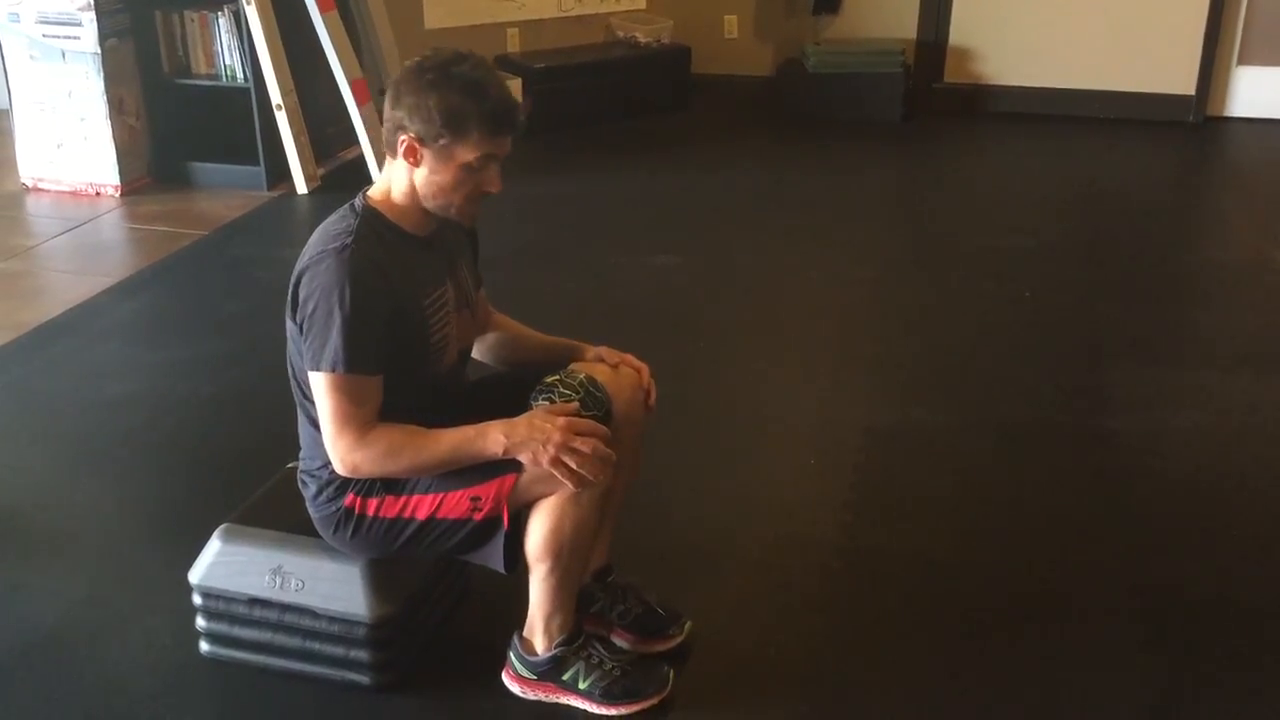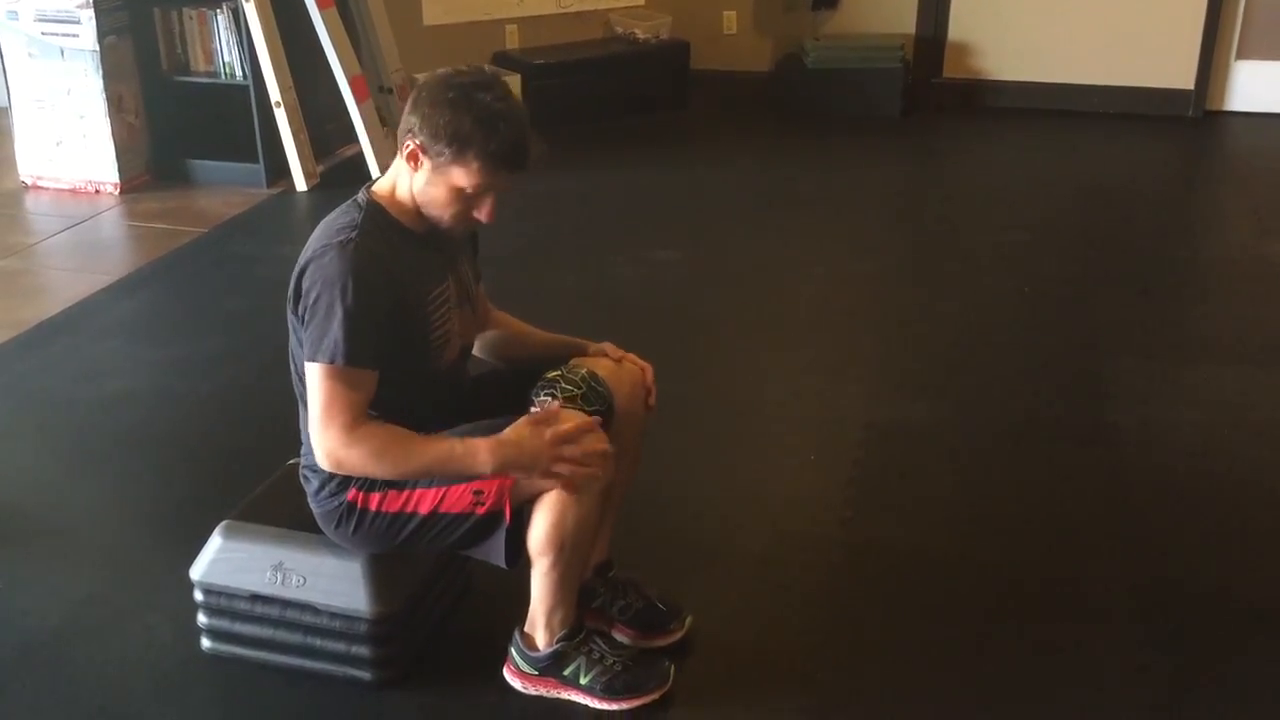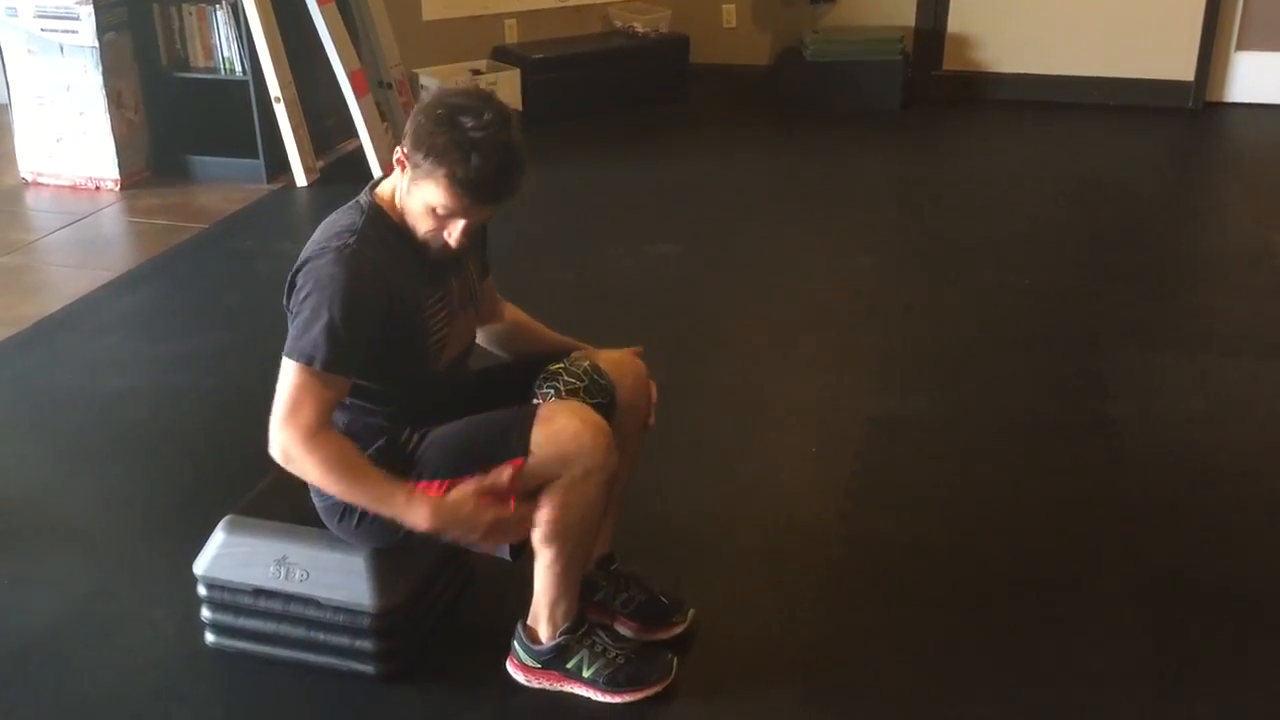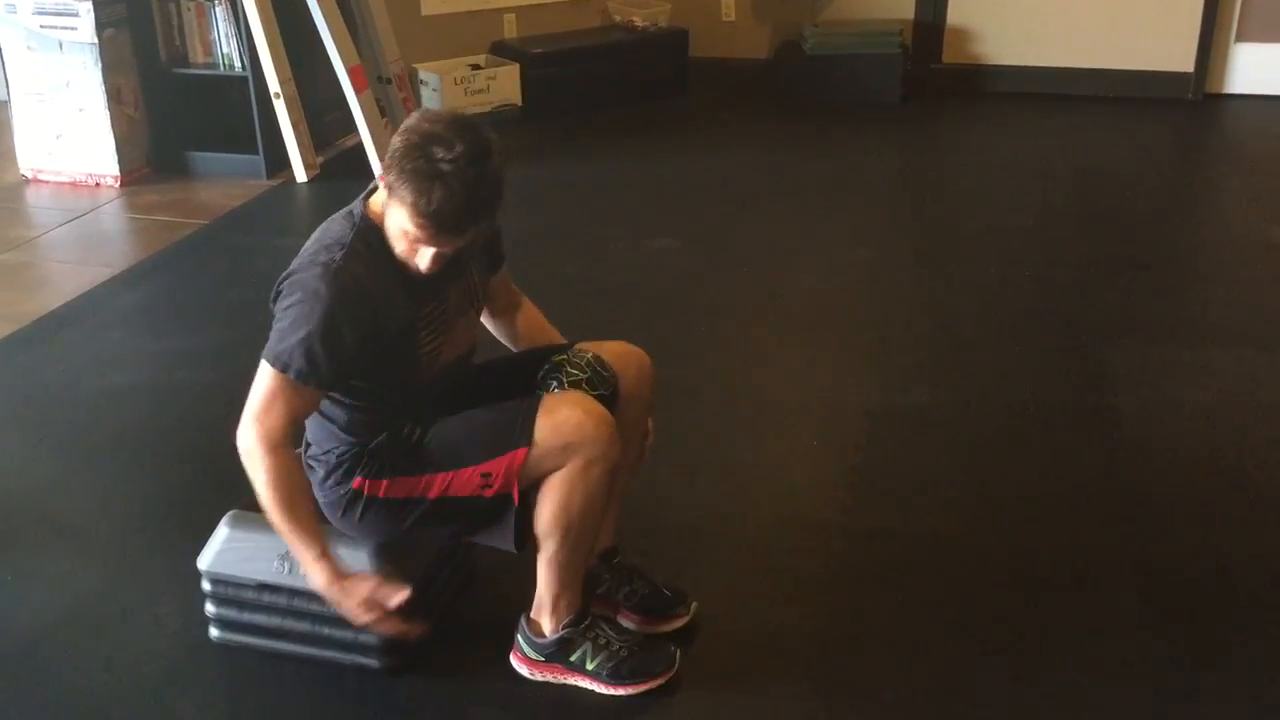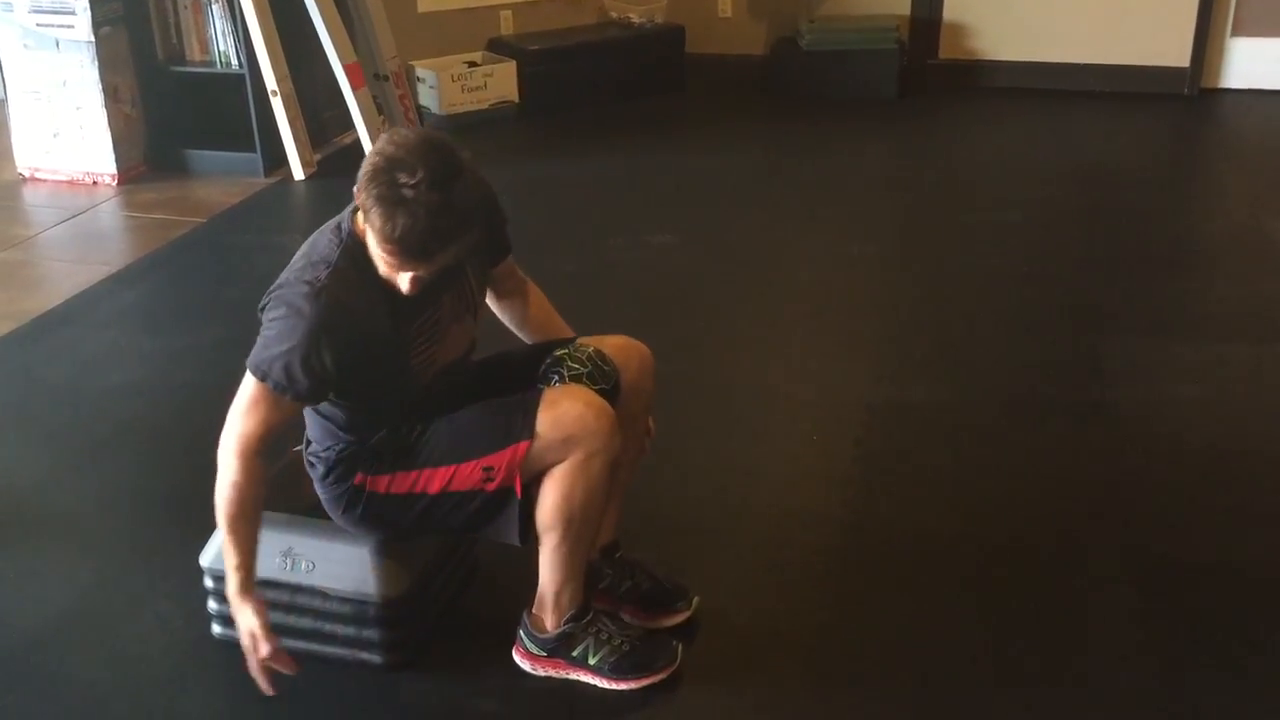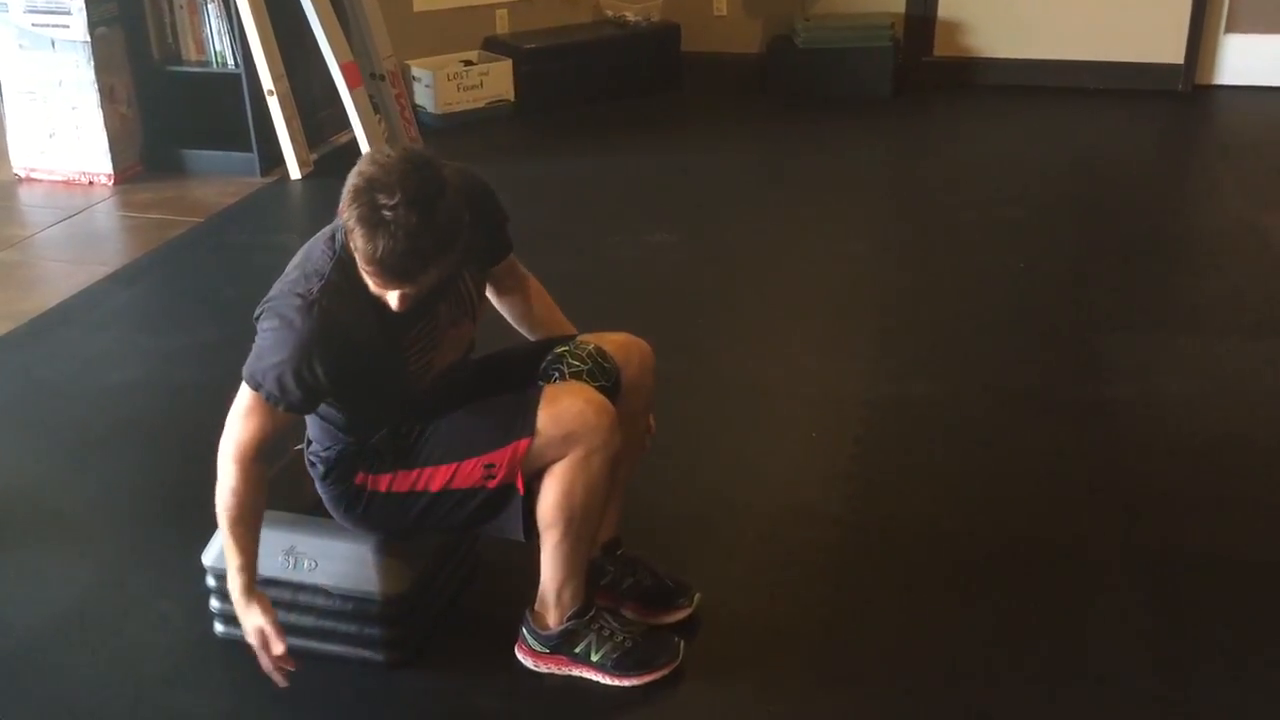
dt=0.2s
person 1, frame 1
left shoulder: (444, 219)
right shoulder: (346, 268)
left elbow: (480, 329)
right elbow: (352, 448)
left wrist: (584, 354)
right wrist: (508, 436)
left hip: (435, 420)
right hip: (361, 490)
left knee: (618, 392)
right knee: (574, 467)
left ankle: (588, 585)
right ankle: (545, 654)
person 1, frame 2
left shoulder: (442, 214)
right shoulder: (348, 265)
left elbow: (478, 325)
right elbow: (337, 441)
left wrist: (584, 351)
right wrist: (498, 456)
left hip: (437, 415)
right hip: (365, 485)
left knee: (619, 386)
right knee: (579, 449)
left ankle: (588, 581)
right ankle: (547, 650)
person 1, frame 3
left shoulder: (452, 216)
right shoulder: (345, 270)
left elbow: (486, 315)
right elbow: (293, 436)
left wrist: (585, 358)
right wrist: (428, 513)
left hip: (440, 405)
right hip: (372, 468)
left knee: (622, 377)
right knee: (583, 440)
left ankle: (591, 573)
right ankle: (548, 642)
person 1, frame 4
left shoulder: (460, 221)
right shoulder: (331, 286)
left elbow: (503, 304)
right elbow: (261, 439)
left wrist: (588, 372)
right wrist: (329, 577)
left hip: (442, 399)
right hip: (370, 468)
left knee: (627, 368)
right knee: (585, 431)
left ankle: (594, 566)
right ankle: (552, 635)
person 1, frame 5
left shoulder: (468, 203)
right shoulder: (318, 303)
left elbow: (510, 288)
right elbow: (242, 441)
left wrist: (585, 368)
right wrist: (241, 591)
left hip: (446, 394)
right hip: (371, 465)
left knee: (628, 363)
right knee: (585, 424)
left ankle: (596, 561)
right ankle: (554, 631)
person 1, frame 6
left shoulder: (463, 198)
right shoulder: (310, 316)
left elbow: (511, 283)
right elbow: (242, 447)
left wrist: (585, 369)
right wrist: (245, 592)
left hip: (448, 389)
right hip: (371, 464)
left knee: (628, 360)
right knee: (585, 422)
left ankle: (596, 559)
right ankle: (556, 628)
